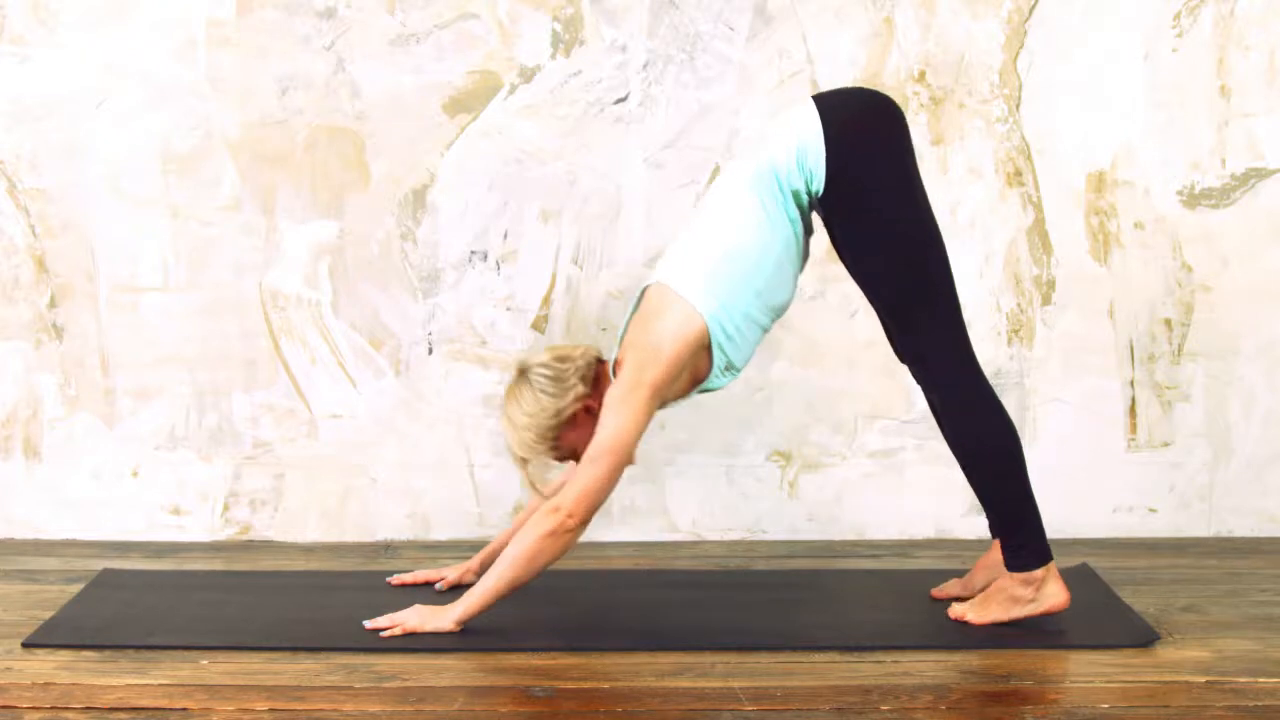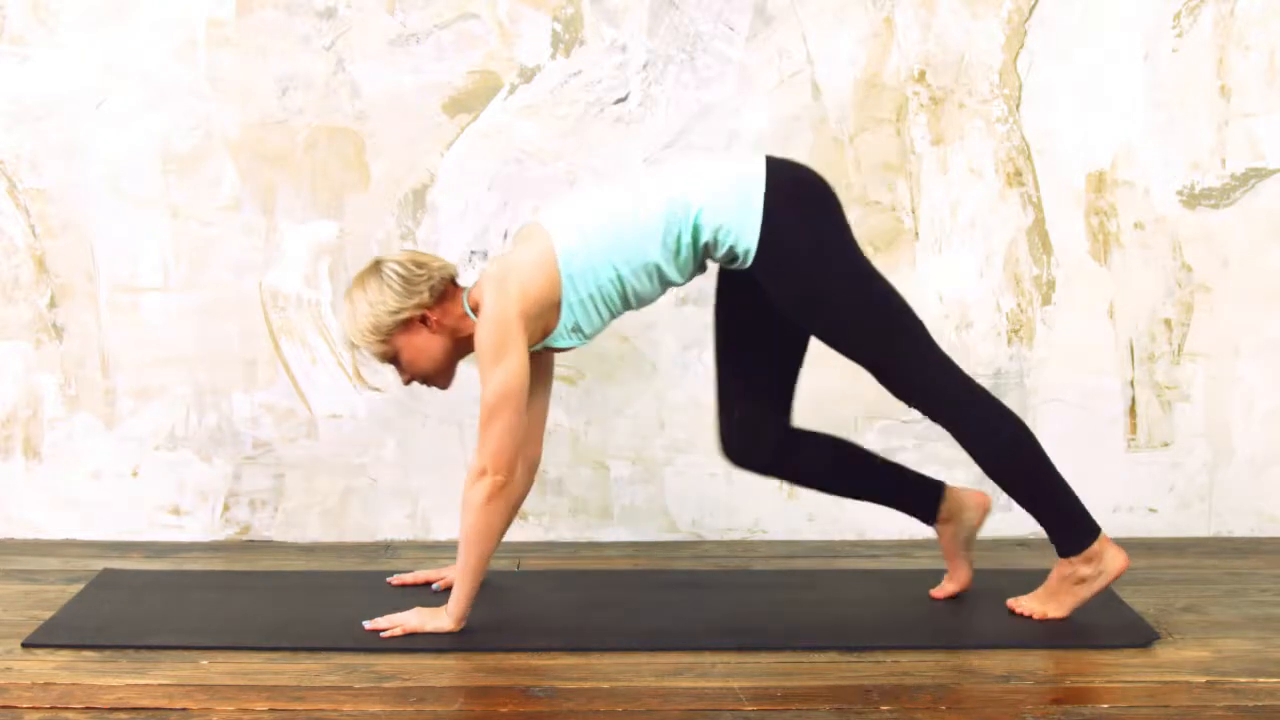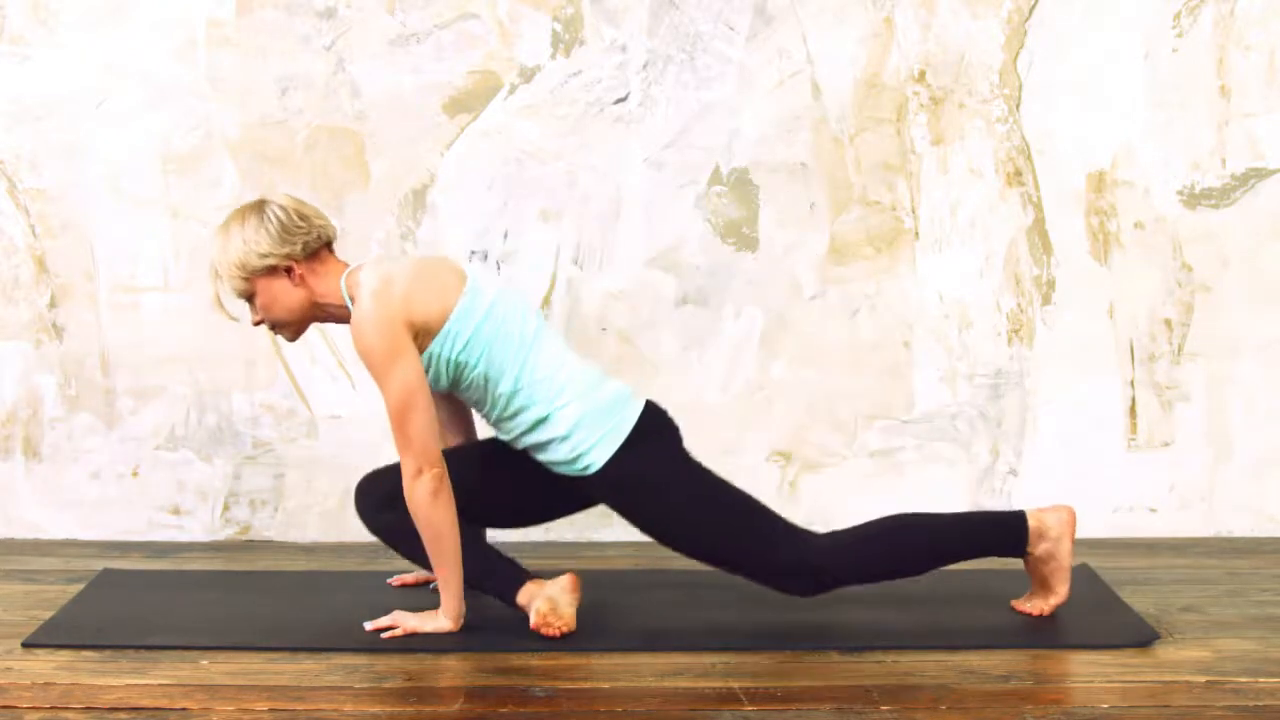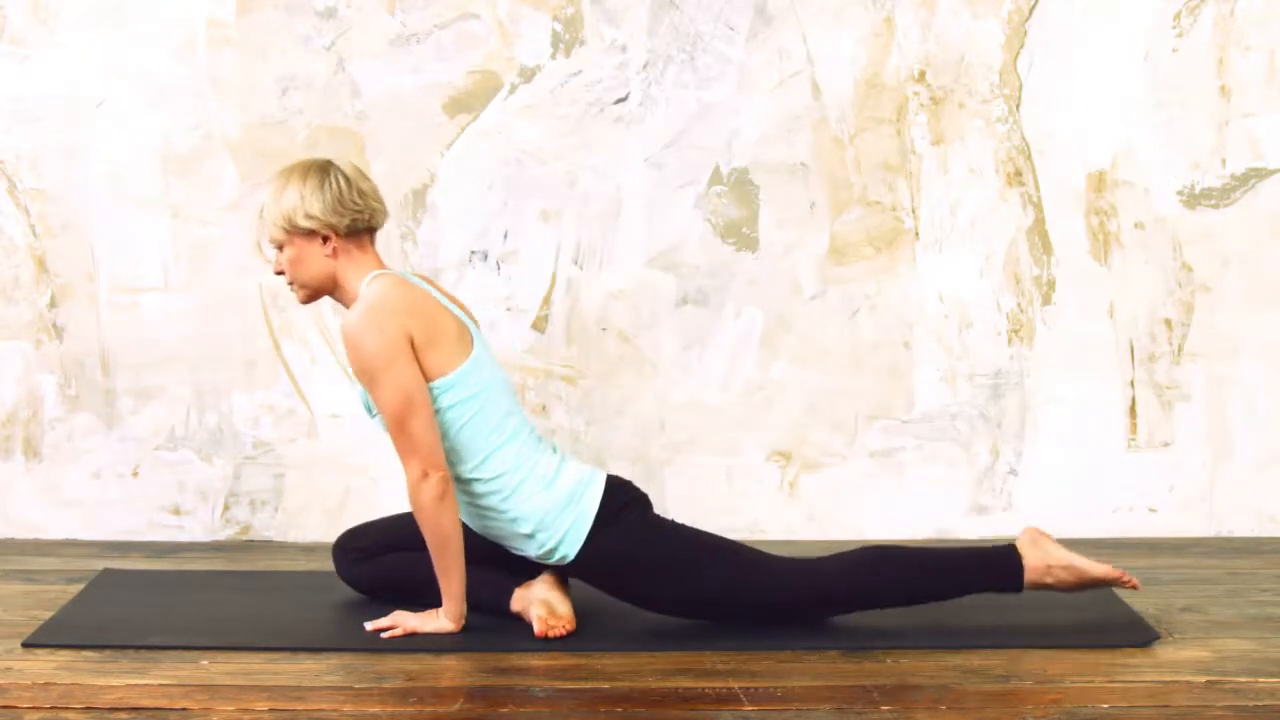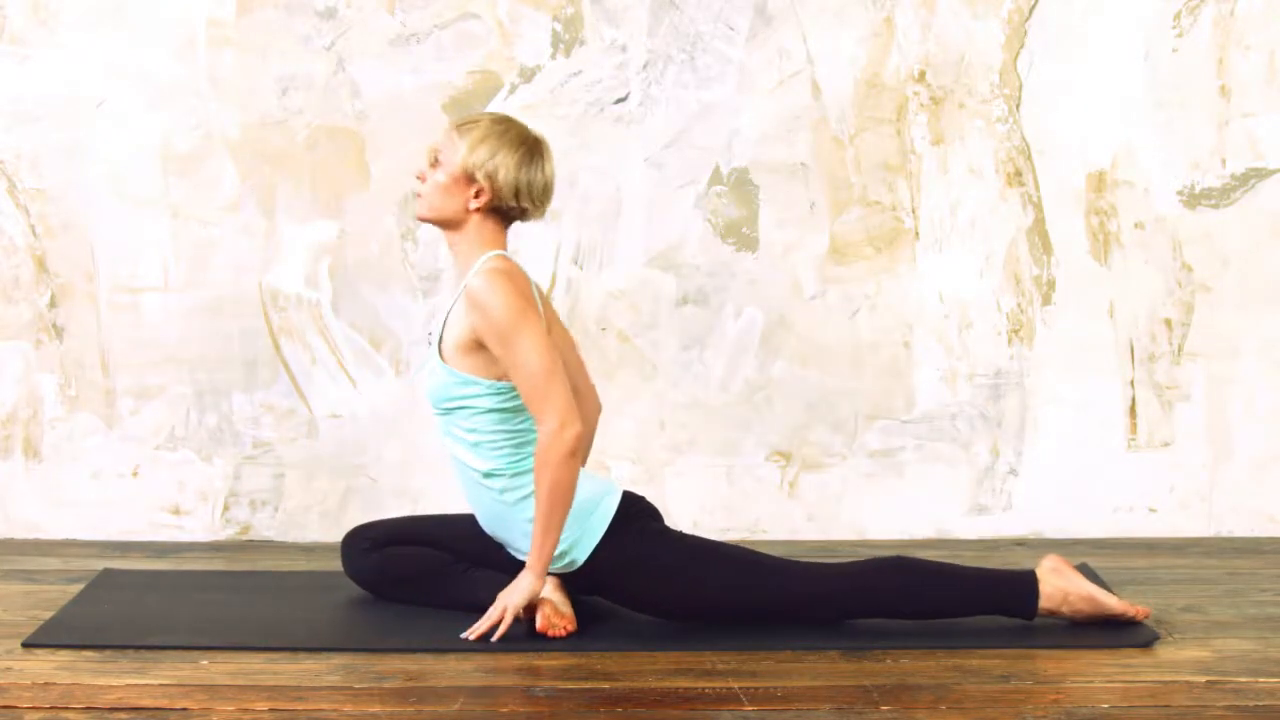
dt=1s
person 1, frame 1
left shoulder: (642, 374)
right shoulder: (635, 363)
left elbow: (566, 515)
right elbow: (566, 497)
left wrist: (458, 612)
right wrist: (478, 564)
left hip: (842, 143)
right hip: (827, 149)
left knee: (941, 361)
right knee: (926, 356)
left ankle: (1032, 573)
right ankle: (1010, 546)
person 1, frame 2
left shoulder: (500, 310)
right shoulder: (519, 306)
left elbow: (493, 473)
right elbow: (519, 461)
left wrist: (453, 608)
right wrist: (470, 563)
left hip: (769, 215)
right hip: (750, 227)
left knee: (928, 382)
right knee: (749, 442)
left ankle: (1087, 551)
right ankle: (945, 510)
person 1, frame 3
left shoulder: (375, 309)
right shoulder: (390, 285)
left elbow: (426, 475)
right elbow: (453, 435)
left wrist: (450, 607)
right wrist: (456, 552)
left hip: (611, 451)
right hip: (572, 451)
left knee: (807, 563)
right knee: (377, 501)
left ankle: (1029, 530)
right ankle: (528, 589)
person 1, frame 4
left shoulder: (372, 319)
right shoulder: (414, 291)
left elbow: (429, 475)
left wrist: (453, 608)
right wrist: (500, 585)
left hip: (589, 531)
right hip: (567, 512)
left knee: (811, 589)
right knee: (356, 555)
left ankle: (1024, 562)
person 1, frame 5
left shoulder: (490, 288)
right shoulder: (496, 282)
left elbow: (566, 430)
left wrist: (533, 571)
left hip: (603, 544)
right hip: (573, 527)
left knee: (827, 593)
right knee: (365, 552)
left ankle: (1040, 589)
